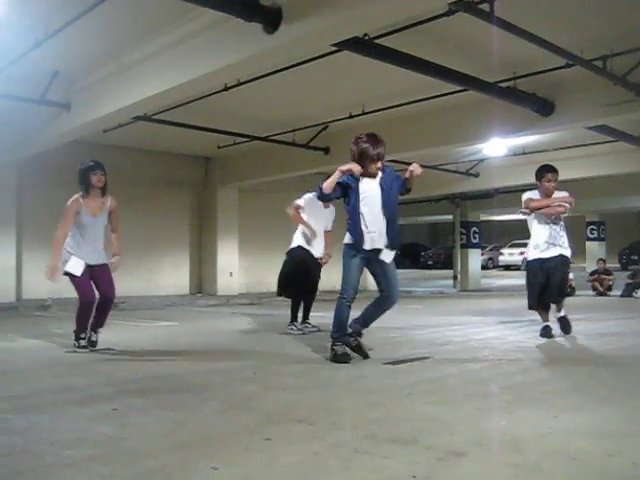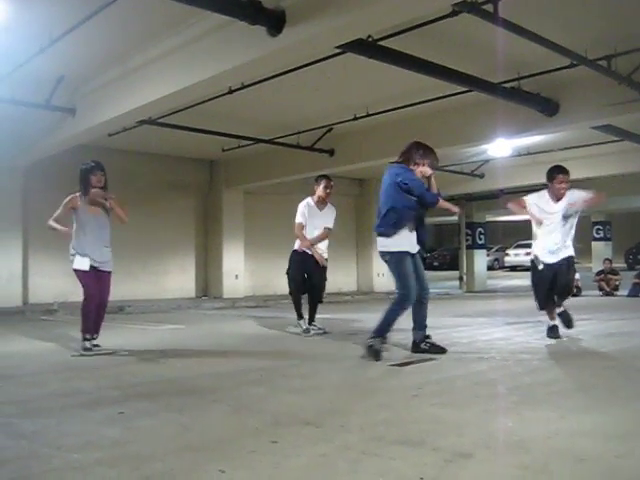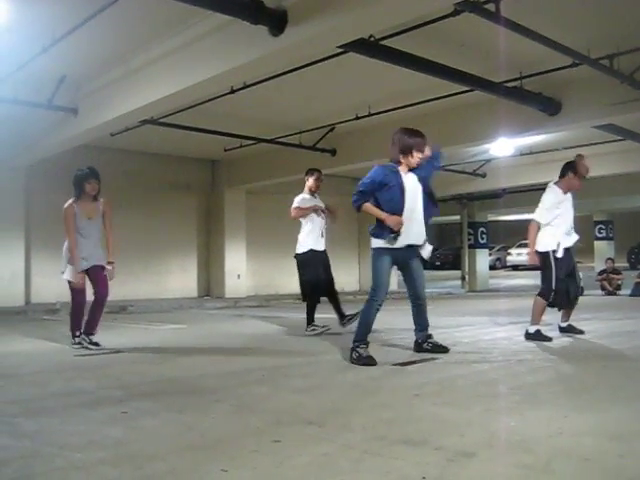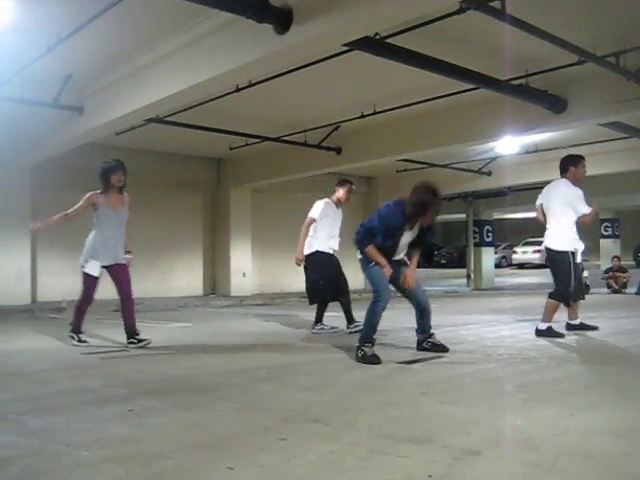
dt=0.5s
person 1, frame 1
left shoulder: (387, 174)
right shoulder: (351, 180)
left elbow: (403, 188)
right elbow: (324, 193)
left wrist: (411, 174)
right wrist: (342, 171)
left hip: (381, 248)
right hip: (355, 247)
left knee: (390, 296)
right knee: (348, 295)
left ankle: (353, 331)
right ankle: (336, 343)
person 1, frame 2
left shoulder: (407, 178)
right shoulder: (400, 172)
left elbow: (428, 196)
right elbow: (428, 199)
left wrist: (431, 181)
right wrist: (450, 207)
left hip: (409, 245)
right hip: (394, 245)
left knee: (422, 293)
right knee: (408, 295)
left ankle: (420, 339)
right ankle: (377, 338)
person 1, frame 3
left shoulder: (418, 174)
right shoulder: (383, 172)
left elbow: (435, 157)
right elbow: (358, 199)
left wrist: (413, 136)
right wrist: (385, 217)
left hip: (411, 247)
right hip: (384, 246)
left knee: (419, 296)
right knee: (378, 296)
left ankle: (423, 338)
right ankle: (359, 346)
person 1, frame 4
left shoulder: (424, 224)
right shoulder: (390, 213)
right elbow: (362, 238)
left wrist: (411, 268)
right wrist: (383, 264)
left hip: (397, 261)
right hip: (374, 259)
left knee: (422, 301)
right knee: (382, 296)
left ankle: (424, 338)
right ankle: (365, 345)
person 2, frame 1
left shoulder: (111, 203)
right shoulder: (76, 203)
left elbow: (115, 230)
right elbow: (61, 232)
left wrist: (116, 254)
right wrist: (54, 261)
left hip: (98, 258)
right hip: (75, 257)
left knee: (109, 295)
right knee: (88, 298)
left ankle: (94, 331)
right ankle: (80, 336)
person 2, frame 2
left shoulder: (109, 199)
right shoulder: (75, 200)
left elbow: (124, 218)
right elbow: (52, 221)
left wrist: (106, 200)
right wrist: (62, 229)
left hip: (103, 257)
right hip: (82, 255)
left knee: (102, 299)
right knee: (91, 294)
left ankle: (92, 337)
right ankle: (86, 337)
person 2, frame 3
left shoulder: (103, 206)
right shoulder: (70, 207)
left elbow: (108, 235)
right elbow: (71, 239)
left wrist: (109, 262)
right wrist: (75, 269)
left hip: (96, 259)
right hip: (76, 259)
left knee: (102, 295)
right knee: (78, 299)
left ankle: (89, 334)
right ankle: (77, 336)
person 2, frame 4
left shoulder: (126, 199)
right shoulder: (95, 198)
right elbow: (70, 214)
left wrist: (127, 251)
right wrist: (45, 224)
left hip: (116, 256)
right hip: (95, 254)
left knee: (126, 293)
right knee: (88, 295)
left ankle: (132, 336)
right ankle: (75, 331)
person 3, frame 1
left shoulder: (562, 196)
right shoulder: (530, 195)
left elbow: (561, 210)
right elbow: (529, 204)
left wrist: (534, 210)
right wrist: (561, 199)
left hip: (559, 252)
right hip: (536, 254)
left knee: (557, 286)
right knee: (536, 292)
left ankle: (561, 314)
right ankle: (546, 324)
person 3, frame 2
left shoulder: (574, 195)
right shoulder: (537, 198)
left elbow: (598, 197)
right elbow: (512, 204)
left wrist: (583, 202)
right wrist: (530, 213)
left hip: (564, 255)
right hip: (542, 256)
left knee: (565, 286)
right knee: (543, 292)
left ankle: (559, 307)
right ankle: (552, 322)
person 3, frame 3
left shoulder: (562, 188)
right shoulder: (552, 197)
left elbow: (579, 162)
right elbow: (534, 224)
left wrist: (580, 164)
right wrist: (532, 252)
left hip: (564, 248)
right hip: (550, 249)
left knee: (572, 287)
right knee: (550, 288)
left ankle: (565, 323)
right ankle: (533, 329)
person 3, frame 4
left shoulder: (550, 187)
right shoulder: (574, 191)
left elbow: (539, 215)
right elbow: (586, 218)
right wrist: (594, 209)
left hip: (555, 244)
right hip: (563, 245)
left knee: (573, 284)
right knee: (564, 287)
left ankle: (574, 321)
right ankle: (543, 326)
person 4, frame 1
left shoulder: (331, 209)
right shoulder: (311, 199)
right elbow: (292, 210)
left wrist: (327, 252)
right wrist: (307, 226)
left hip: (316, 253)
right hip: (301, 248)
left knee: (311, 287)
right knee: (298, 285)
left ankle: (305, 321)
right ankle: (293, 323)
person 4, frame 2
left shoulder: (331, 210)
right shoulder: (305, 205)
left elbow: (326, 233)
right elbow: (298, 231)
left wrist: (310, 243)
right wrist: (314, 251)
left hip: (320, 254)
right hip: (301, 251)
left knee: (316, 288)
right knee: (295, 280)
left ankle: (311, 322)
right ankle: (300, 318)
person 4, frame 3
left shoulder: (317, 199)
right shoulder: (301, 199)
left elbow: (326, 210)
right elbow: (294, 213)
left wrist: (328, 210)
right wrist: (315, 208)
left hip: (319, 249)
right hip: (308, 250)
left knee: (327, 284)
right knee: (314, 286)
left ankle: (343, 317)
right ankle: (310, 325)
person 4, frame 4
left shoulder: (339, 211)
right shoulder: (323, 204)
right elbow: (306, 225)
right wrist: (300, 250)
left hip: (329, 253)
right hip: (316, 253)
left knee: (341, 286)
right knee: (324, 289)
left ankle: (351, 323)
right ankle: (317, 324)
